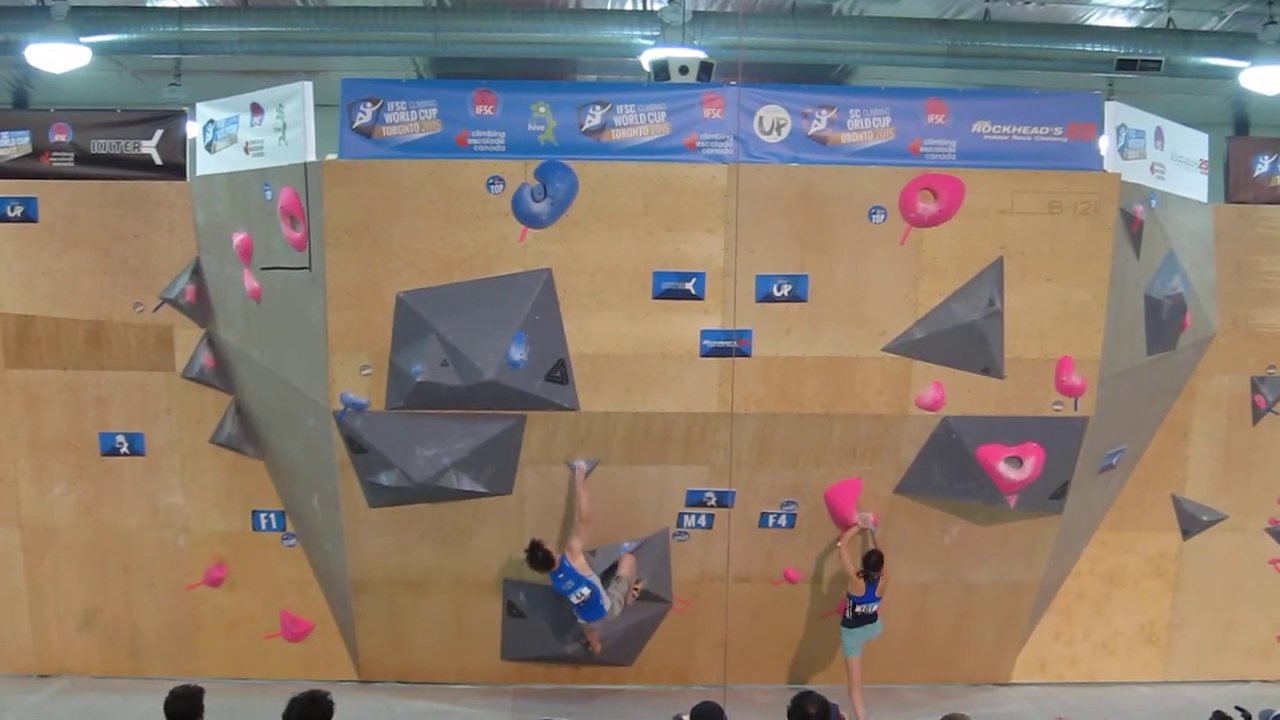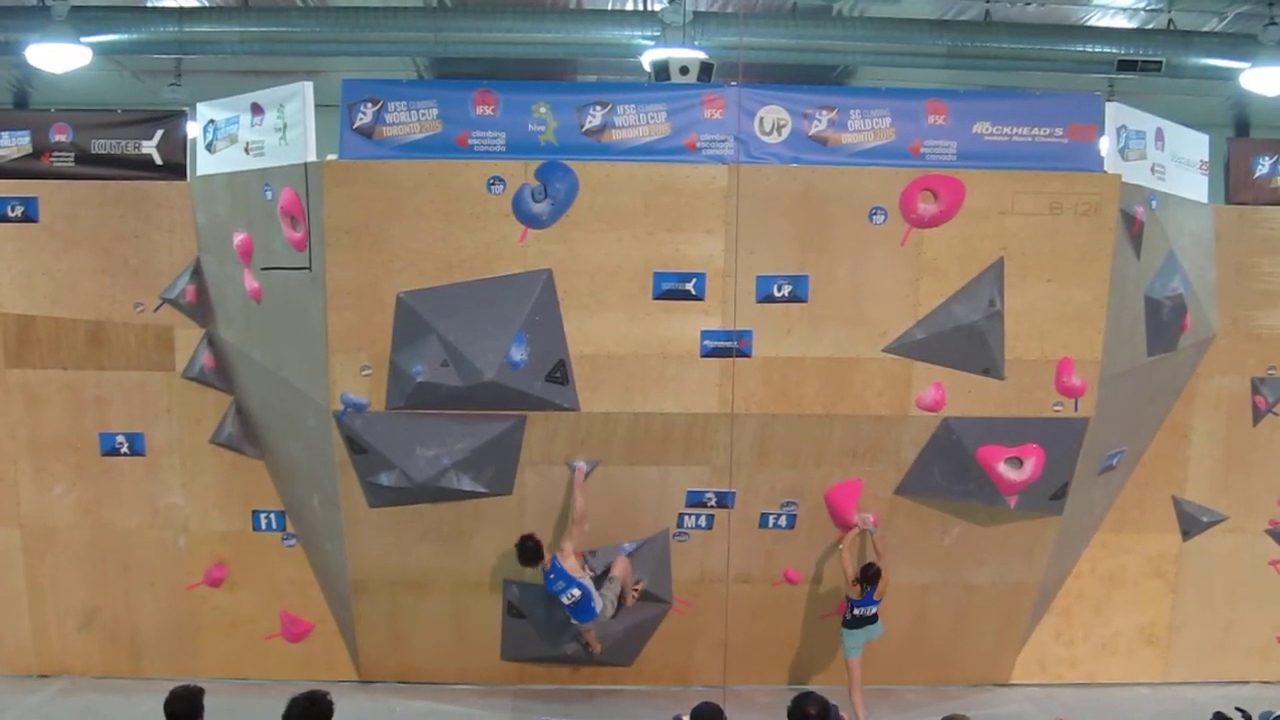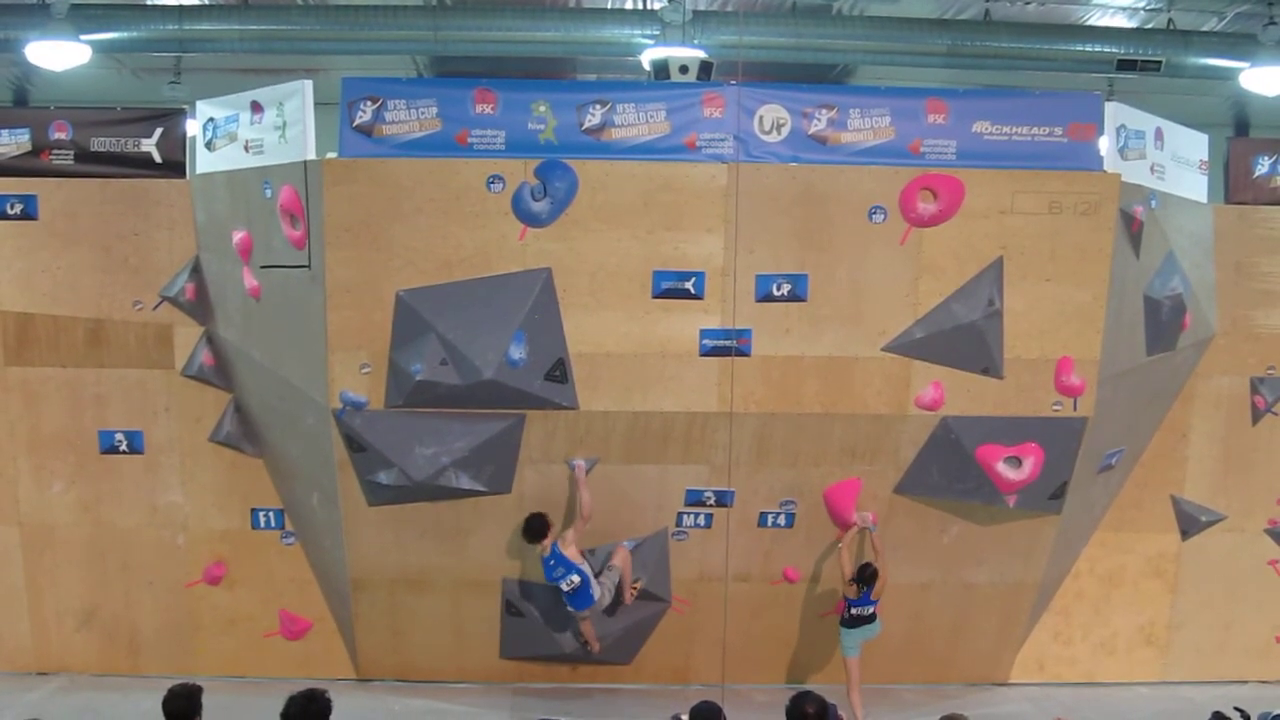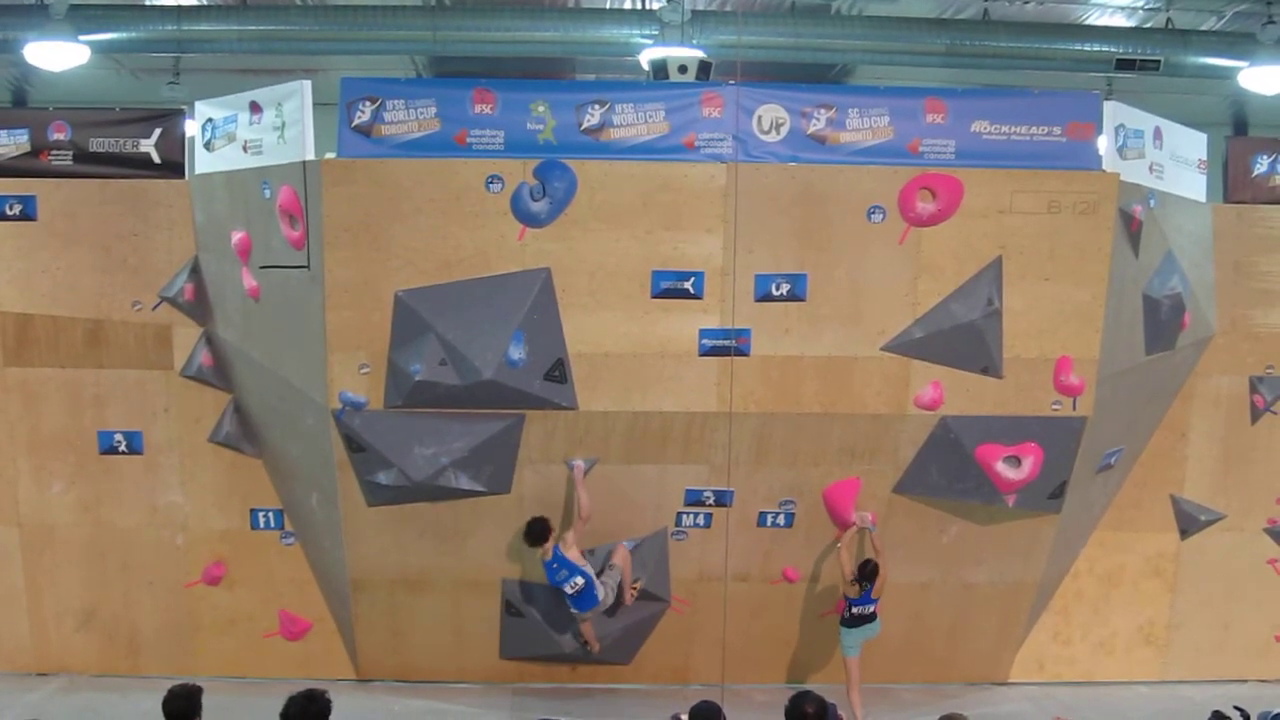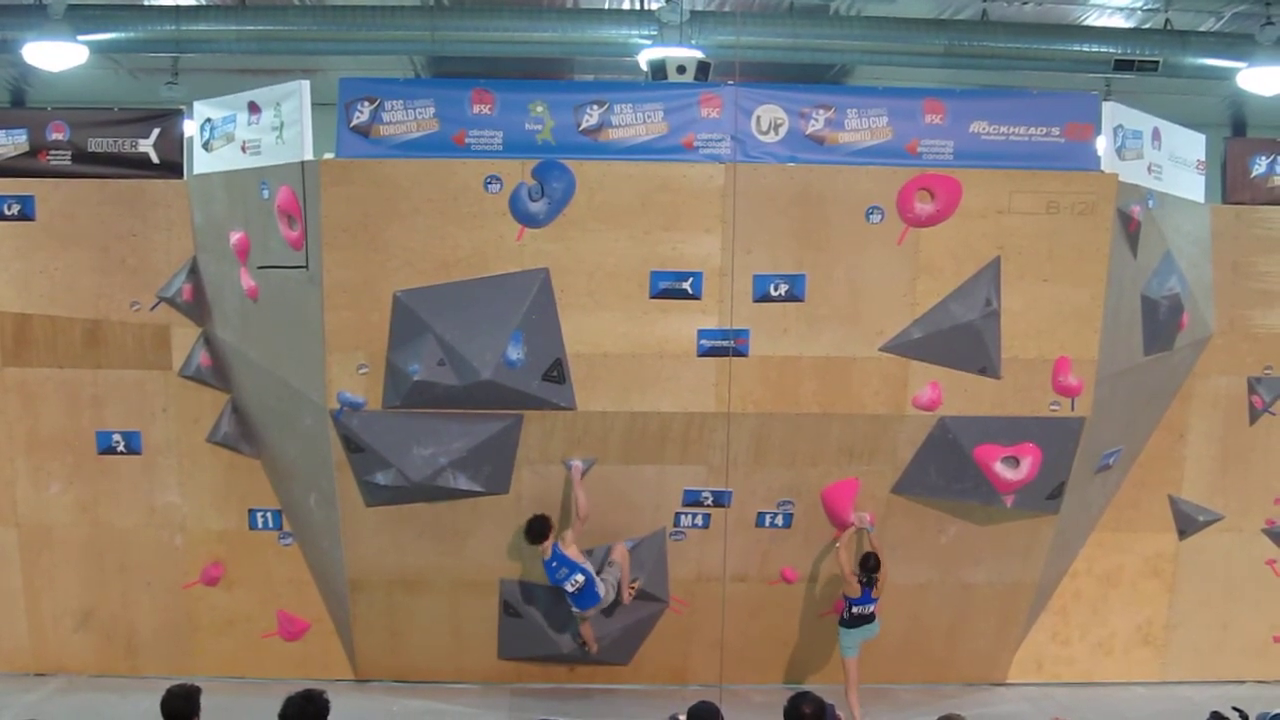
dt=0.3s
person 1, frame 1
left shoulder: (855, 580)
right shoulder: (882, 581)
left elbow: (843, 545)
right elbow: (880, 553)
left wrist: (858, 527)
right wrist: (871, 531)
left hip: (853, 632)
right hip: (874, 628)
left knee: (855, 682)
person 1, frame 2
left shoulder: (853, 584)
right shoulder: (882, 584)
left elbow: (844, 548)
right elbow: (880, 555)
left wrist: (858, 528)
right wrist: (871, 531)
left hip: (853, 634)
right hip: (874, 629)
left knee: (855, 683)
person 1, frame 3
left shoulder: (849, 583)
right shoulder: (879, 584)
left elbow: (843, 547)
right elbow: (879, 553)
left wrist: (857, 526)
right wrist: (870, 529)
left hip: (850, 633)
right hip: (872, 629)
left knee: (853, 683)
person 1, frame 4
left shoulder: (850, 582)
right shoulder: (879, 583)
left elbow: (842, 546)
right elbow: (879, 552)
left wrist: (856, 526)
right wrist: (870, 529)
left hip: (851, 633)
right hip: (873, 628)
left knee: (853, 682)
person 1, frame 5
left shoulder: (851, 582)
right shoulder: (879, 582)
left elbow: (841, 546)
right elbow: (877, 553)
left wrist: (855, 527)
right wrist: (868, 529)
left hip: (850, 633)
right hip: (872, 628)
left knee: (851, 682)
person 2, frame 1
left shoulder: (554, 578)
right shoulder: (572, 557)
right elbow: (584, 518)
right wrist: (579, 480)
left hip: (588, 621)
right hip: (610, 609)
right knee: (628, 558)
left ankle: (595, 647)
right ankle: (630, 595)
person 2, frame 2
left shoulder: (546, 578)
right shoulder: (563, 557)
right elbow: (578, 519)
right wrist: (578, 481)
left hip: (581, 621)
right hip: (602, 609)
right knee: (622, 560)
left ankle: (595, 646)
right ankle: (629, 596)
person 2, frame 3
left shoulder: (544, 561)
right shoulder: (564, 544)
right elbow: (585, 515)
right wrist: (581, 479)
left hip: (577, 608)
right hip: (599, 597)
left knee: (583, 617)
right knee: (622, 550)
left ankle: (594, 645)
right ankle: (628, 593)
person 2, frame 4
left shoulder: (546, 564)
right shoulder: (565, 546)
right elbow: (584, 516)
right wrist: (578, 480)
left hip: (580, 609)
right hip: (602, 596)
left knee: (583, 618)
right knee: (621, 549)
left ankle: (593, 646)
right ankle: (628, 593)
person 2, frame 5
left shoulder: (546, 563)
right shoulder: (564, 545)
right elbow: (582, 515)
right wrist: (576, 480)
left hip: (582, 608)
right hip: (602, 594)
left knee: (582, 620)
right knee: (619, 547)
left ankle: (592, 646)
right ankle: (625, 593)
